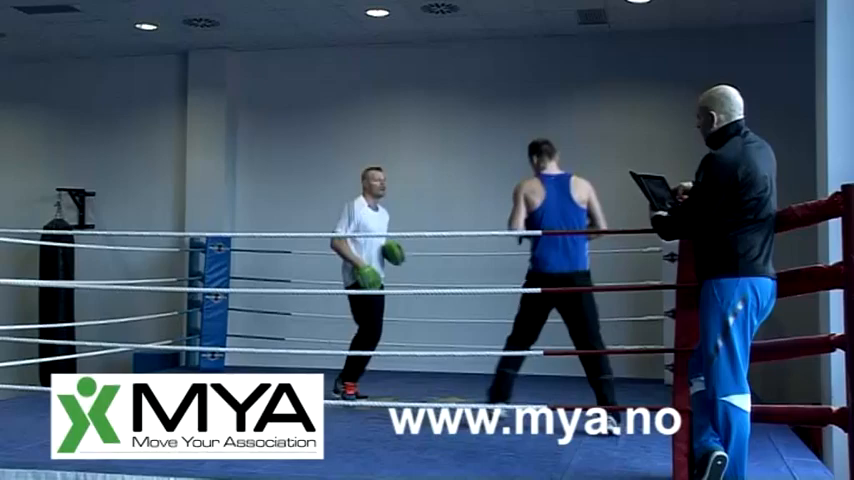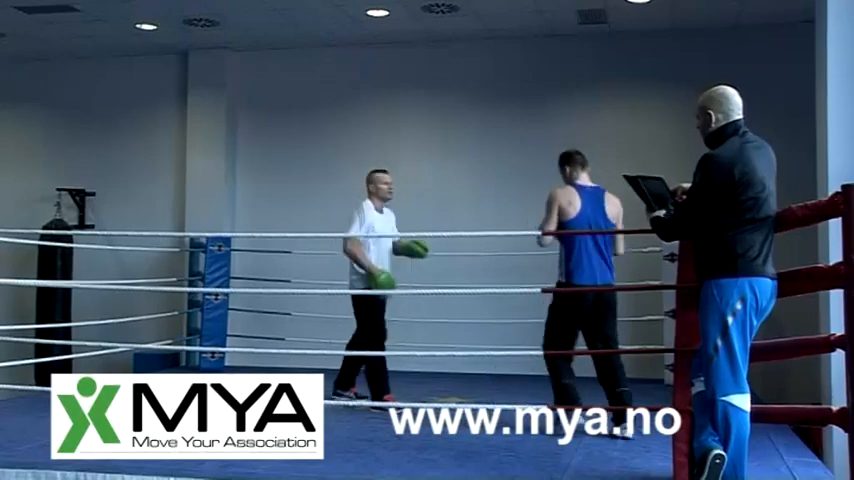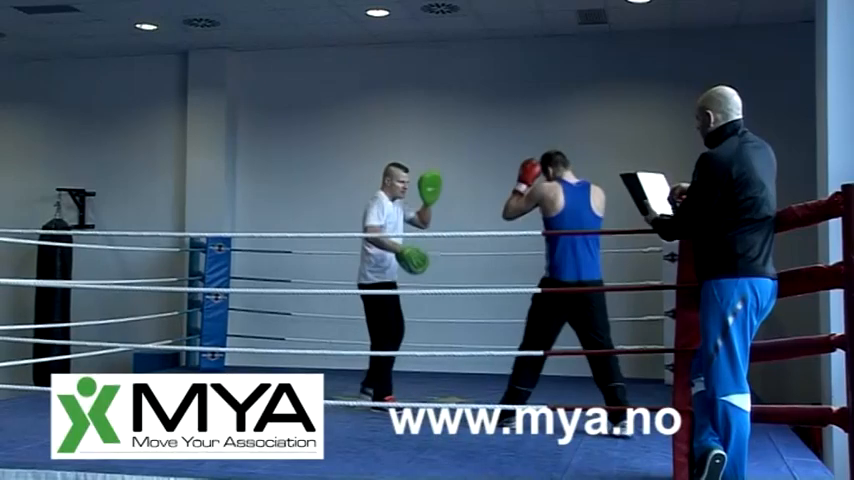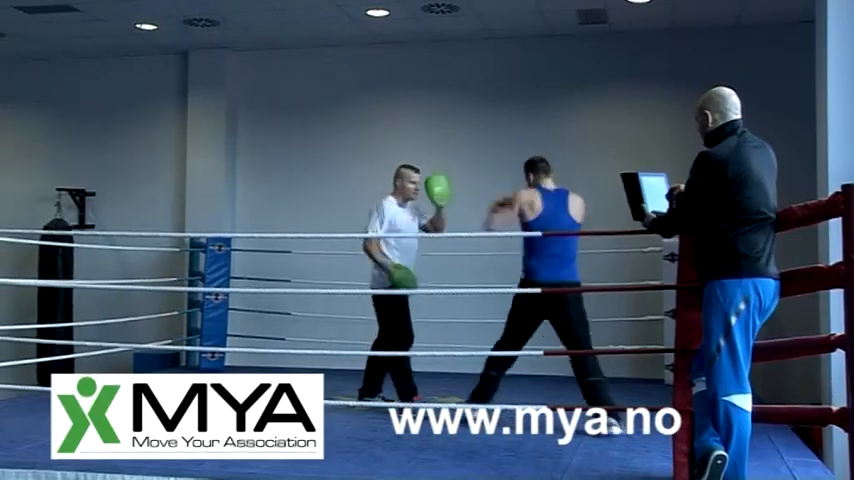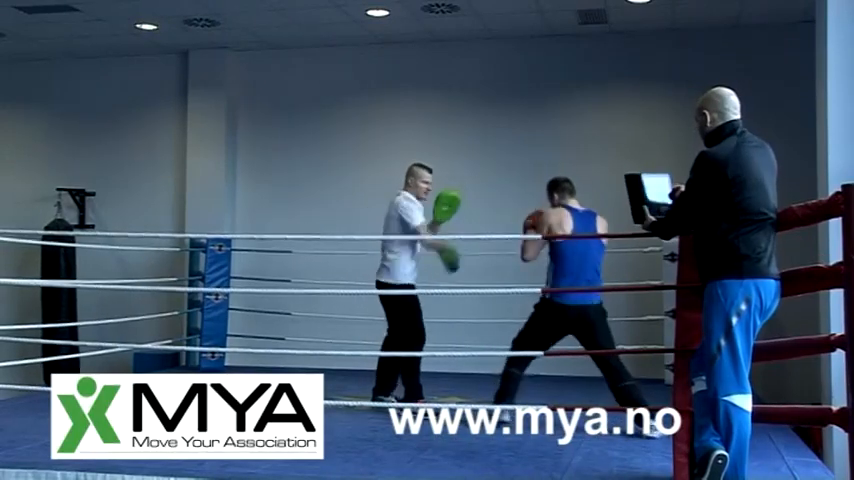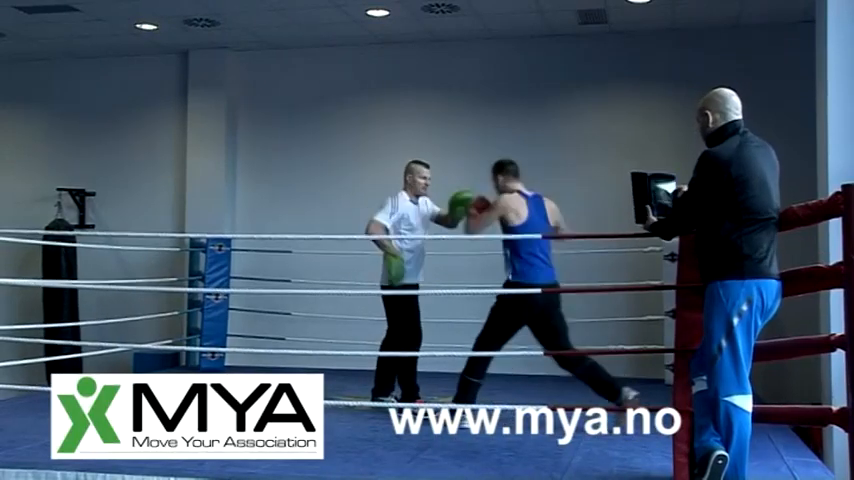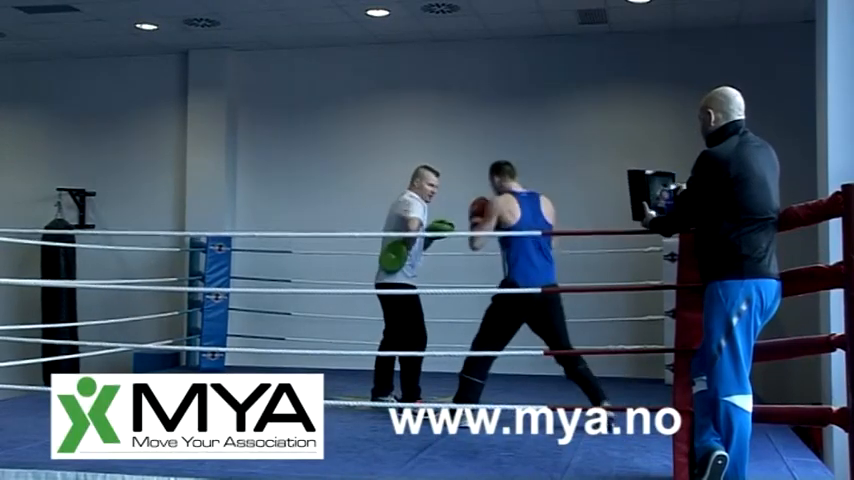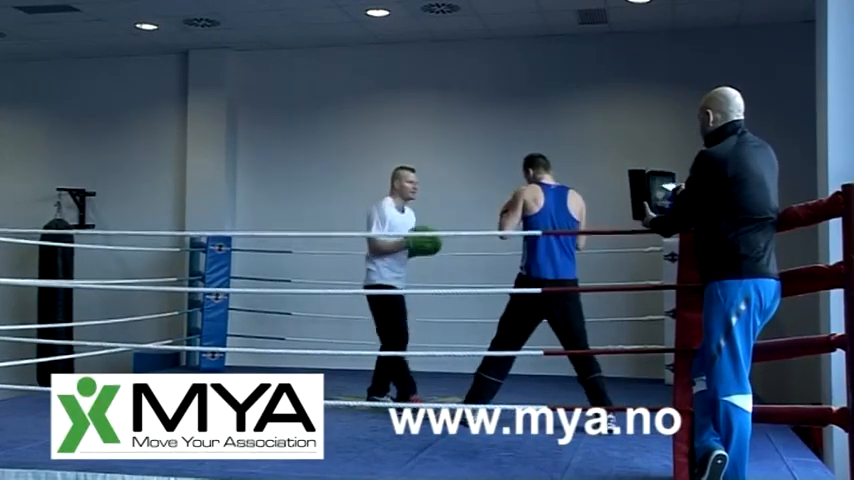
dt=0.4s
person 1, frame 1
left shoulder: (722, 159)
right shoulder: (760, 150)
left elbow: (692, 223)
left wrist: (661, 220)
right wrist: (698, 190)
left hip: (732, 280)
right hip: (758, 278)
left knee: (726, 380)
right knee: (704, 368)
person 1, frame 2
left shoulder: (718, 160)
right shoulder: (761, 150)
left elbow: (690, 224)
left wrist: (660, 221)
right wrist: (696, 191)
left hip: (732, 281)
right hip: (759, 278)
left knee: (726, 380)
right knee: (706, 369)
right ankle: (710, 448)
person 1, frame 3
left shoulder: (717, 158)
right shoulder: (761, 150)
left elbow: (690, 224)
left wrist: (659, 221)
right wrist: (694, 192)
left hip: (732, 280)
right hip: (759, 278)
left knee: (726, 380)
right knee: (706, 369)
person 1, frame 4
left shoulder: (714, 158)
right shoulder: (762, 151)
left elbow: (685, 218)
left wrist: (654, 221)
right wrist: (690, 192)
left hip: (735, 281)
right hip: (762, 278)
left knee: (728, 380)
right knee: (707, 368)
person 1, frame 5
left shoulder: (713, 158)
right shoulder: (762, 151)
left elbow: (686, 219)
left wrist: (655, 225)
right wrist: (689, 195)
left hip: (735, 281)
right hip: (763, 279)
left knee: (728, 380)
right knee: (706, 368)
person 1, frame 6
left shoulder: (717, 157)
right shoulder: (763, 151)
left elbow: (689, 218)
left wrist: (657, 225)
right wrist: (691, 195)
left hip: (736, 281)
right hip: (764, 279)
left knee: (729, 380)
right knee: (706, 367)
person 1, frame 7
left shoulder: (716, 157)
right shoulder: (765, 152)
left elbow: (686, 215)
left wrist: (654, 221)
right wrist: (690, 195)
left hip: (735, 281)
right hip: (764, 280)
left knee: (729, 381)
right knee: (708, 368)
person 1, frame 8
left shoulder: (713, 157)
right shoulder: (764, 152)
left elbow: (685, 217)
left wrist: (654, 221)
right wrist: (688, 196)
left hip: (735, 281)
right hip: (764, 279)
left knee: (729, 381)
right knee: (707, 369)
person 2, frame 1
left shoulder: (526, 188)
right shoulder: (582, 186)
left elbow: (516, 230)
right elbow: (601, 228)
left hip: (543, 277)
right hip: (576, 277)
left knee: (519, 341)
right knee: (591, 344)
left ankle: (498, 402)
right ankle: (610, 412)
person 2, frame 2
left shoulder: (560, 196)
right shoulder: (613, 202)
left elbow: (543, 240)
right elbow: (619, 249)
left wrist: (548, 229)
left hip: (573, 287)
right hip: (604, 289)
left knee: (557, 351)
right knee: (607, 355)
right ankle: (623, 419)
person 2, frame 3
left shoulder: (545, 189)
right shoulder: (598, 194)
left elbow: (509, 213)
left wrist: (521, 187)
left hip: (557, 285)
right hip: (591, 286)
left knee: (532, 350)
right knee: (602, 351)
left ankle: (508, 414)
right ankle: (619, 417)
person 2, frame 4
left shoulder: (524, 197)
right shoulder: (576, 201)
left elbow: (490, 225)
left wrist: (499, 208)
left hip: (534, 291)
right hip: (567, 291)
left knee: (505, 350)
right knee: (583, 356)
left ankle: (476, 406)
right ankle: (605, 414)
person 2, frame 5
left shoulder: (551, 216)
right shoulder: (601, 223)
left elbow: (528, 256)
left wrist: (530, 232)
left hip: (557, 306)
right hip: (591, 308)
left knee: (521, 351)
right knee: (612, 365)
left ankle: (501, 408)
right ankle: (645, 420)
person 2, frame 6
left shoulder: (507, 201)
right shoulder: (546, 204)
left elbow: (472, 228)
right elbow: (562, 231)
left wrist: (475, 211)
left hip: (520, 291)
right hip: (546, 291)
left knee: (484, 349)
right knee: (565, 352)
right ankle: (620, 393)
person 2, frame 7
left shoulder: (500, 203)
right shoulder: (545, 203)
left elbow: (476, 244)
left wrist: (476, 221)
left hip: (516, 291)
right hip: (547, 291)
left knee: (483, 350)
right knee: (564, 351)
right ankle: (602, 407)
person 2, frame 8
left shoulder: (526, 194)
right shoulder: (575, 198)
left elbow: (505, 231)
right elbow: (580, 243)
left wrist: (506, 212)
left hip: (533, 285)
right hip: (566, 286)
left knee: (504, 347)
right knee: (580, 350)
left ankle: (475, 408)
right ankle: (606, 414)
person 3, frame 1
left shoulder: (384, 213)
right shoulder: (353, 208)
right elbow: (337, 242)
left wrist: (391, 251)
right wrist: (357, 263)
left hip: (376, 281)
right hip: (358, 280)
left knee: (372, 332)
right knee: (368, 330)
left ankle: (346, 382)
right ankle: (346, 382)
person 3, frame 2
left shoulder: (389, 214)
right shoulder: (363, 212)
left elbow: (392, 244)
right elbow: (350, 246)
left wrist: (408, 247)
right wrist: (373, 270)
left hip: (377, 286)
right hip: (364, 286)
left knee: (363, 337)
right knee: (375, 336)
left ankle: (343, 386)
right ankle: (381, 395)
person 3, frame 3
left shoulder: (397, 205)
right shoulder: (378, 202)
left elbow: (422, 222)
right elbow: (370, 234)
left wrist: (428, 200)
right wrist: (399, 248)
left hip: (387, 279)
right hip: (375, 280)
left knee: (393, 332)
right knee: (386, 335)
left ankle: (372, 384)
right ankle: (383, 395)
person 3, frame 4
left shoulder: (413, 209)
right shoulder: (384, 208)
left elbow: (435, 228)
right elbow: (369, 244)
left wrist: (439, 206)
right wrist: (388, 265)
left hip: (396, 284)
right hip: (387, 285)
left knee: (387, 338)
right knee: (401, 337)
left ankle: (370, 392)
right ankle: (409, 397)
person 3, frame 5
left shoulder: (408, 203)
right shoulder: (407, 203)
left elbow: (424, 233)
right elbow: (424, 236)
left wrist: (439, 219)
right wrist: (447, 250)
left hip: (392, 281)
right hip: (398, 281)
left knee: (397, 336)
right knee: (413, 337)
left ankle: (382, 392)
right ankle: (413, 398)
person 3, frame 6
left shoulder: (424, 203)
right shoulder: (396, 202)
left elbow: (448, 220)
right elbow: (372, 229)
left wrist: (457, 209)
right wrist: (392, 251)
left hip: (405, 282)
right hip: (398, 283)
left knee: (395, 337)
right knee: (409, 337)
left ankle: (382, 392)
right ankle: (410, 399)
person 3, frame 7
left shoulder: (404, 203)
right shoulder: (413, 202)
left elbow: (418, 242)
right elbow: (412, 225)
left wrist: (432, 233)
right wrist: (404, 243)
left hip: (388, 281)
right hip: (398, 282)
left knee: (393, 338)
right knee: (414, 338)
left ankle: (382, 392)
right ankle: (411, 399)
person 3, frame 8
left shoulder: (409, 214)
right shoulder: (381, 209)
right elbow: (375, 246)
left wrist: (423, 245)
right wrist: (408, 243)
left hip: (395, 284)
right hip: (380, 283)
left knee: (394, 340)
right knee: (396, 339)
left ankle: (378, 392)
right ankle: (409, 395)
